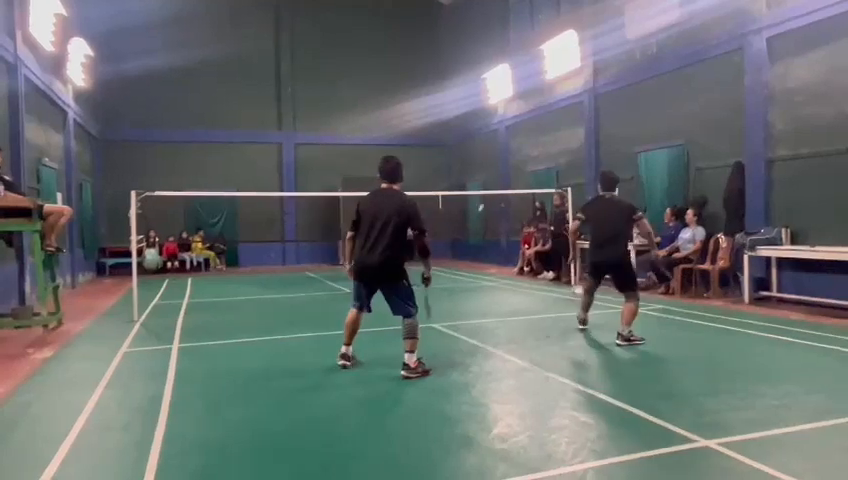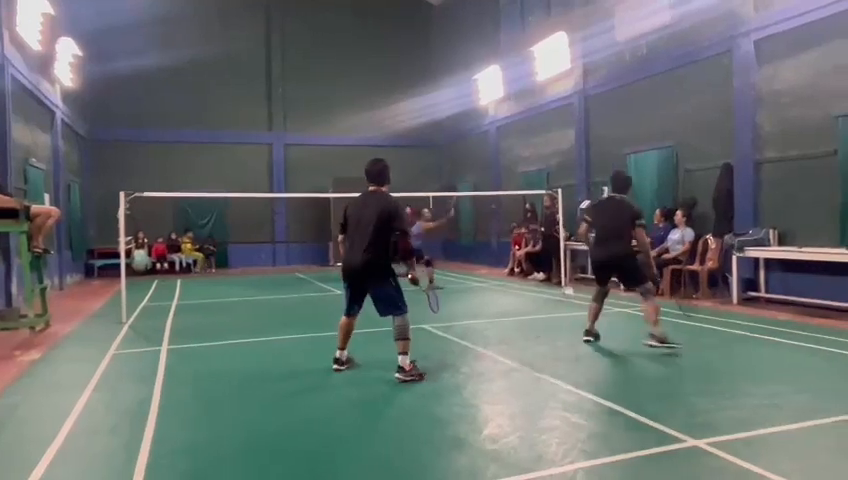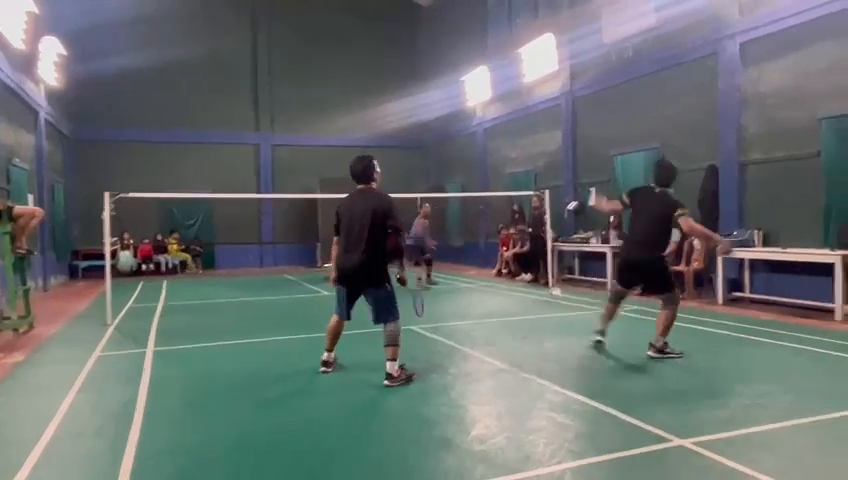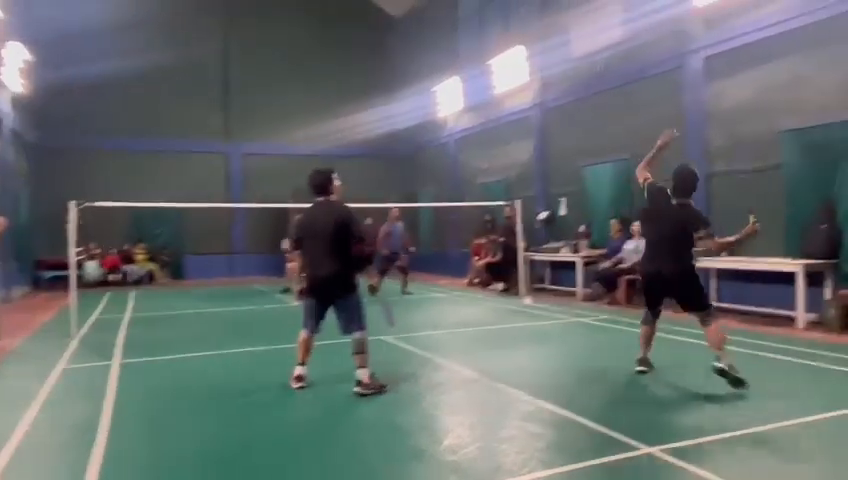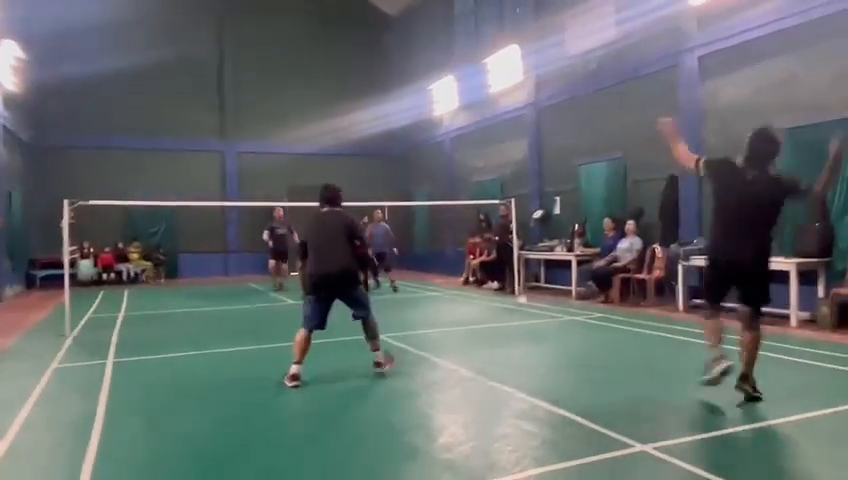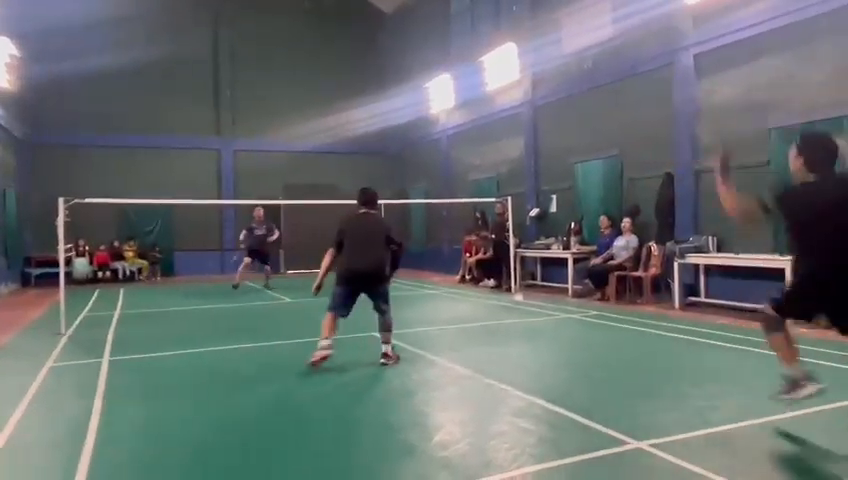
dt=0.3s
person 1, frame 1
left shoulder: (590, 206)
right shoulder: (627, 207)
left elbow: (573, 228)
right elbow: (647, 231)
left wrist: (573, 250)
right wrist: (653, 246)
left hip: (596, 256)
right hip: (618, 257)
left knee: (590, 286)
right knee: (632, 296)
left ankle: (582, 318)
right ankle: (625, 333)
person 1, frame 2
left shoulder: (597, 206)
right shoulder: (633, 211)
left elbow: (582, 232)
right elbow: (642, 240)
left wrist: (593, 247)
right wrist: (651, 263)
left hip: (599, 256)
right hip: (622, 256)
left knee: (601, 291)
right knee: (648, 292)
left ankle: (590, 330)
right ankle: (656, 335)
person 1, frame 3
left shoulder: (637, 194)
right shoulder: (672, 203)
left elbow: (611, 208)
right elbow: (689, 227)
left wrist: (600, 204)
right wrist: (716, 239)
left hip: (628, 255)
right hip: (652, 259)
left knee: (617, 294)
right knee: (671, 300)
left ankle: (601, 331)
right ankle: (658, 345)
person 1, frame 4
left shoulder: (656, 195)
right shoulder: (692, 215)
left elbow: (641, 172)
right elbow: (715, 247)
left wrist: (659, 146)
right wrist: (744, 234)
left hip: (651, 270)
right hip: (680, 272)
left knee: (650, 315)
right knee: (708, 318)
left ankle: (643, 359)
right ankle: (722, 361)
person 1, frame 5
left shoulder: (724, 170)
right shoulder: (778, 185)
left elbow: (685, 158)
right elbow: (818, 191)
left wrist: (671, 135)
right wrist: (834, 160)
left hip: (721, 257)
right hip: (755, 261)
left knee: (712, 308)
right knee: (751, 318)
left ankle: (717, 358)
right ankle: (747, 379)
person 1, frame 6
left shoulder: (791, 195)
left elbow: (737, 210)
left wrist: (721, 179)
left hip: (812, 279)
left knee: (771, 318)
left ankle: (799, 377)
person 2, frame 1
left shoulder: (365, 201)
right shoulder: (406, 203)
left elbow: (350, 236)
right elbow: (420, 240)
left wrist: (349, 262)
right wrist: (427, 269)
left hip: (363, 266)
right hip: (390, 267)
left knee: (357, 309)
right knee: (409, 312)
left ankle: (345, 353)
right ankle: (410, 363)
person 2, frame 2
left shoulder: (353, 204)
right shoulder: (390, 204)
left elbow: (341, 240)
right elbow: (402, 242)
right wrist: (412, 270)
left hip: (351, 267)
right hip: (377, 268)
left knee: (350, 313)
right knee: (399, 312)
left ankle: (340, 357)
right ankle: (404, 365)
person 2, frame 3
left shoulder: (344, 204)
right shoulder: (383, 201)
left elbow: (337, 241)
right elbow: (394, 240)
left wrist: (336, 269)
right wrist: (401, 269)
left hip: (346, 269)
right hip: (373, 270)
left knee: (340, 315)
right knee: (390, 318)
left ankle: (327, 358)
right ankle: (393, 370)
person 2, frame 4
left shoulder: (305, 218)
right shoulder: (342, 212)
left elbow: (300, 254)
right elbow: (359, 249)
left wrist: (302, 281)
right wrist: (363, 270)
left hip: (314, 282)
right hip: (341, 280)
left knee: (308, 328)
right knee: (357, 328)
left ankle: (299, 374)
right ankle: (363, 378)
person 2, frame 5
left shoulder: (311, 226)
right shoulder: (347, 220)
left elbow: (302, 260)
left wrist: (305, 284)
left hip: (316, 279)
right hip: (345, 276)
left knee: (307, 327)
right knee: (366, 316)
left ankle: (294, 372)
right ankle: (379, 359)
person 2, frame 6
left shoulder: (347, 223)
right shoulder: (383, 224)
left elbow: (332, 252)
right elbow: (396, 252)
left wrist: (320, 279)
right wrist: (390, 273)
left hip: (349, 273)
right hip: (376, 274)
left knee: (333, 311)
right knee: (384, 311)
left ankle: (324, 346)
right ankle: (387, 352)
